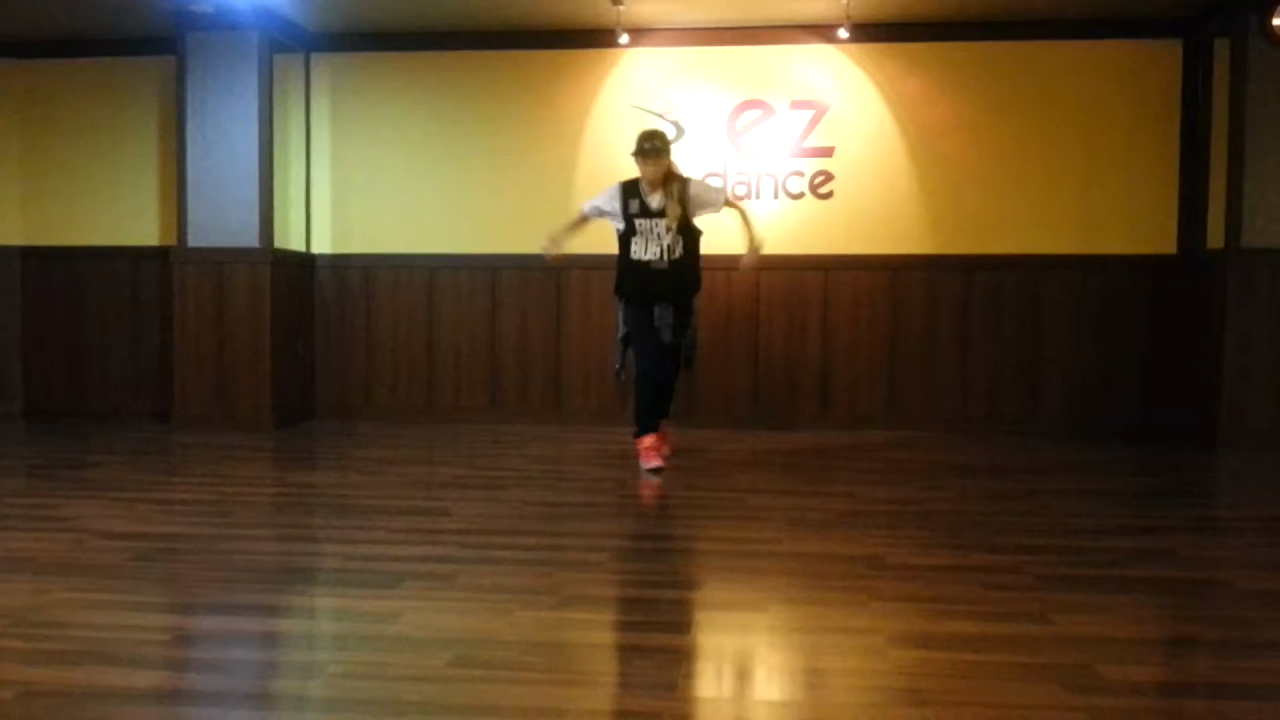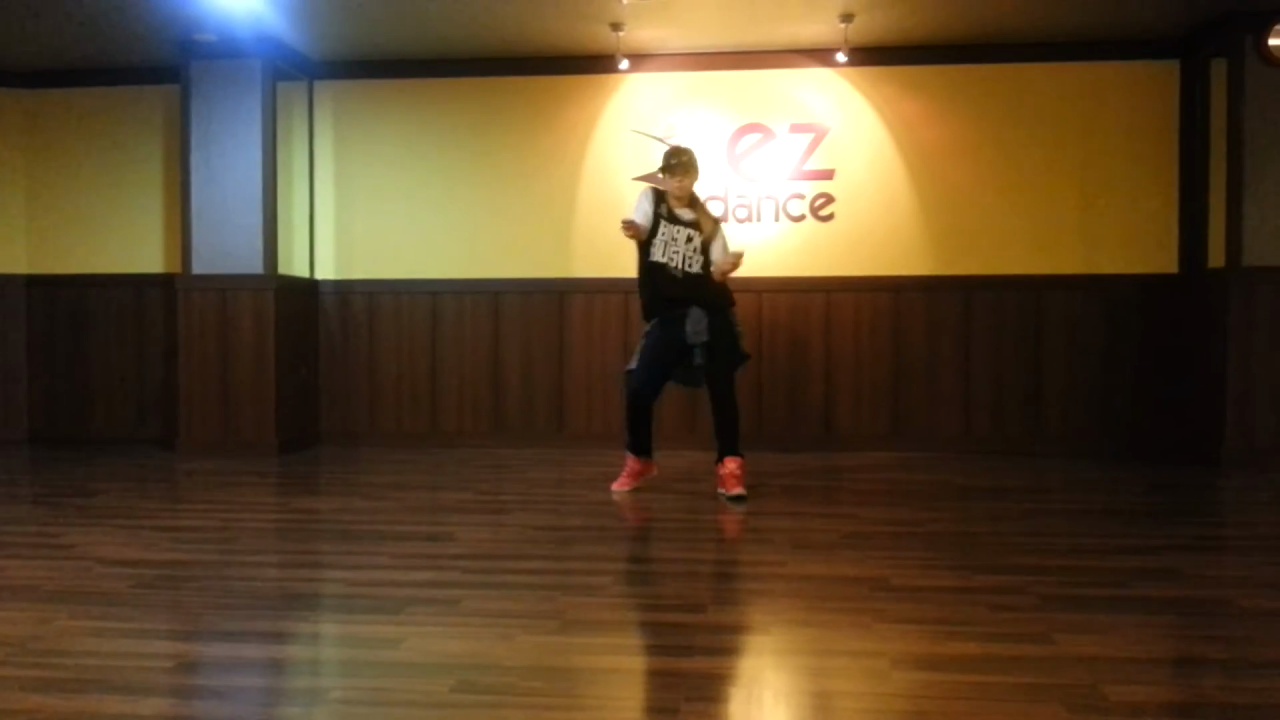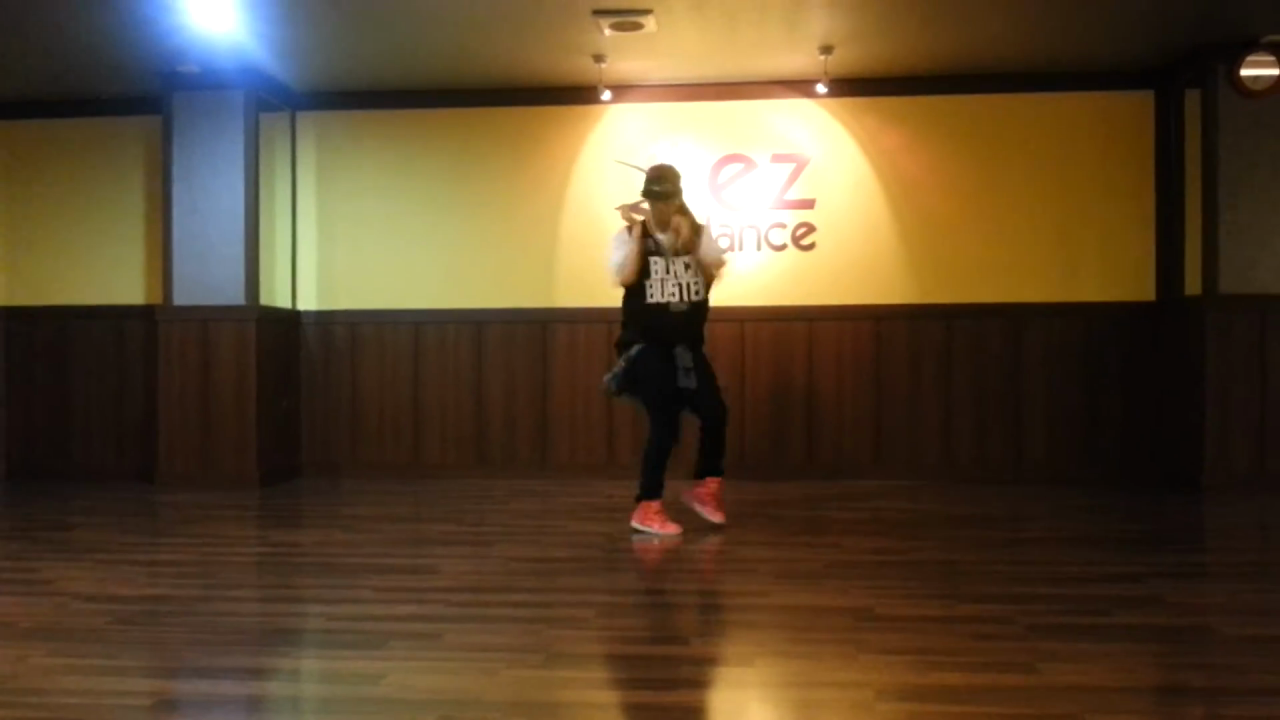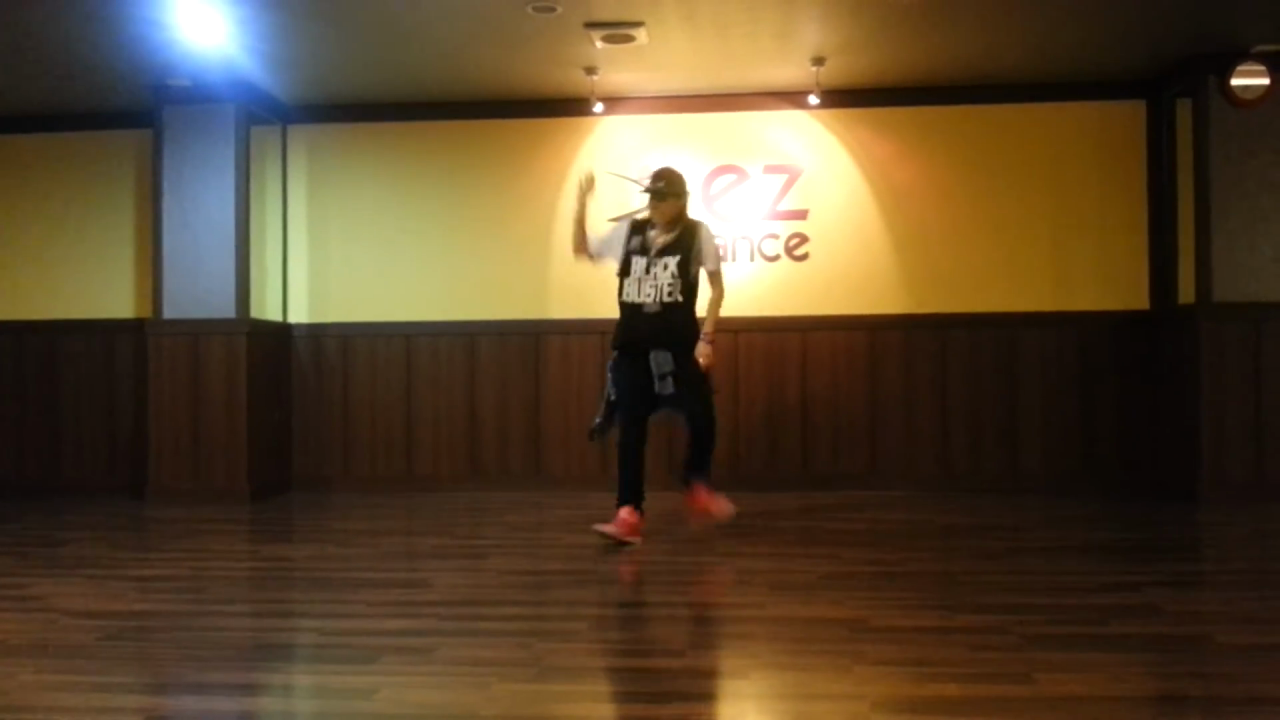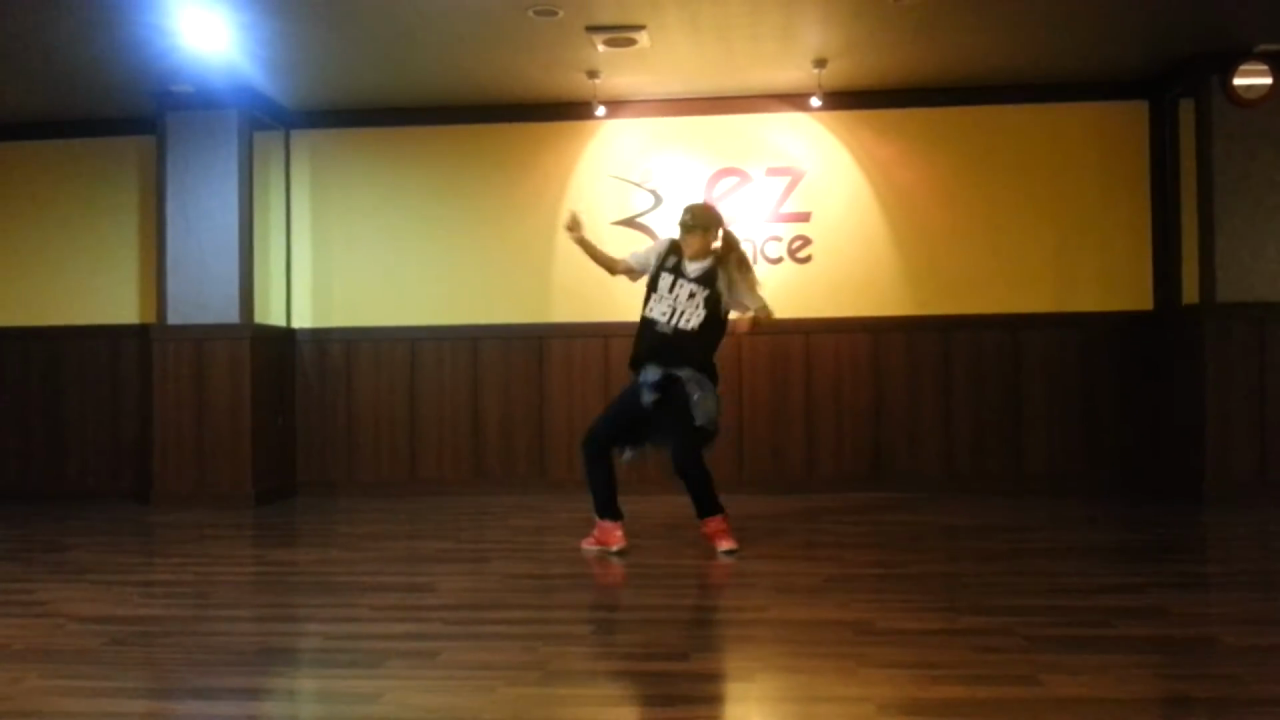
dt=0.7s
person 1, frame 1
left shoulder: (687, 189)
right shoulder: (622, 193)
left elbow: (730, 200)
right elbow: (589, 211)
left wrist: (751, 235)
right wrist: (560, 235)
left hip: (675, 294)
right hip: (637, 294)
left knee: (669, 365)
right knee: (647, 363)
left ankle: (658, 424)
right ankle: (647, 440)
person 1, frame 2
left shoulder: (708, 222)
right shoulder: (650, 199)
left elbow: (718, 271)
right elbow: (641, 232)
left wrist: (731, 265)
right wrist: (633, 231)
left hip: (711, 311)
right hip: (666, 313)
left knee: (723, 389)
right knee: (639, 389)
left ankle: (729, 469)
right ankle: (638, 462)
person 1, frame 3
left shoulder: (697, 233)
right shoulder: (629, 235)
left elbow: (715, 271)
right elbow: (624, 278)
right wrist: (637, 231)
left hip: (687, 342)
right hip: (648, 343)
left knee: (715, 413)
right knee: (665, 422)
left ankle: (706, 491)
right ankle: (647, 508)
person 1, frame 4
left shoulder: (697, 234)
right shoulder: (628, 232)
left elbow: (717, 288)
right elbow: (581, 250)
left wrist: (706, 336)
right wrist: (582, 204)
left hip: (678, 346)
right hip: (633, 349)
left knee: (702, 419)
right knee: (631, 431)
left ankle: (697, 488)
right ankle: (628, 517)
person 1, frame 5
left shoulder: (727, 274)
right shoulder: (665, 251)
left elbow: (763, 313)
right elbow: (617, 267)
left wrist: (753, 312)
right wrist: (579, 238)
left hip: (688, 381)
right hip: (647, 377)
left knee: (685, 458)
right knee: (594, 444)
left ankle: (714, 525)
right ankle: (609, 528)
